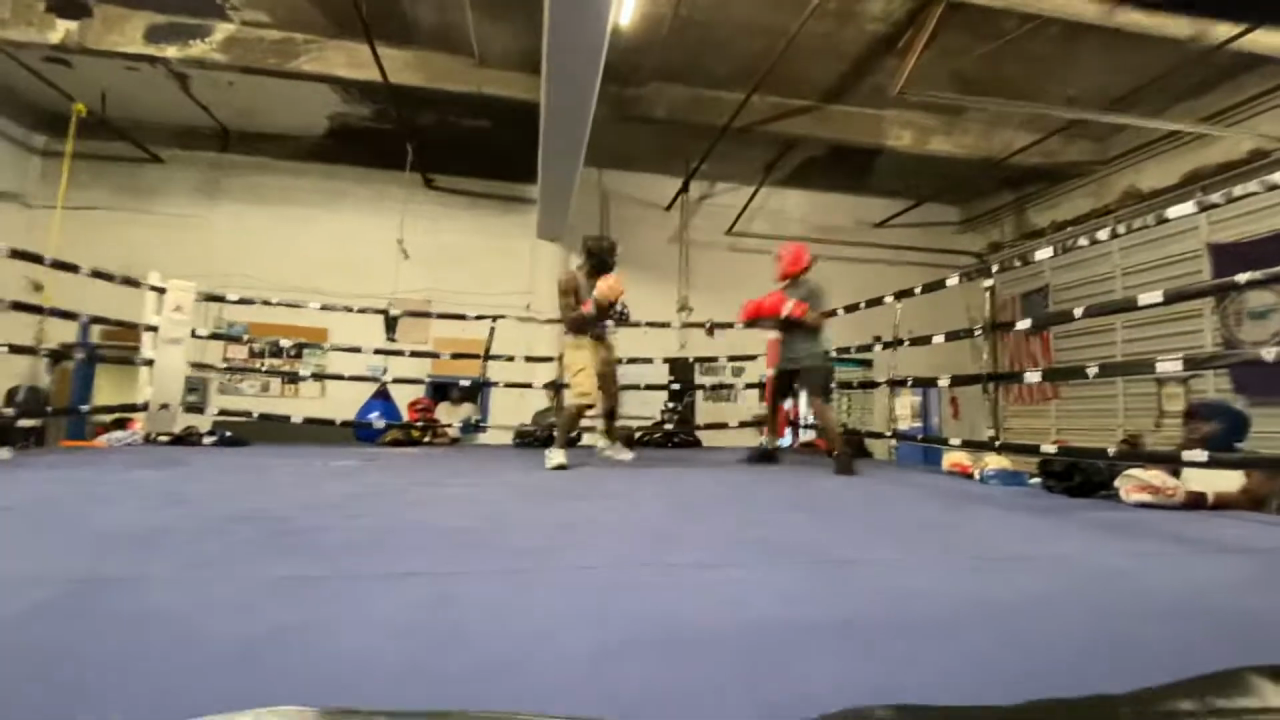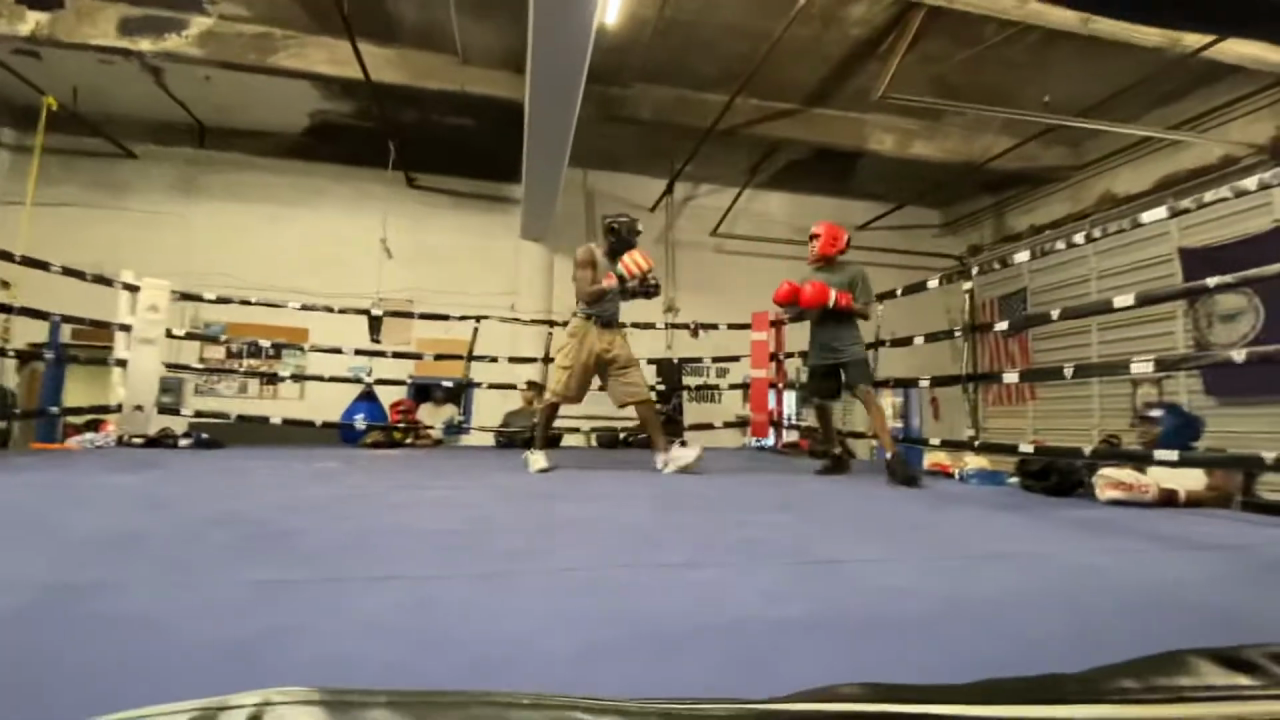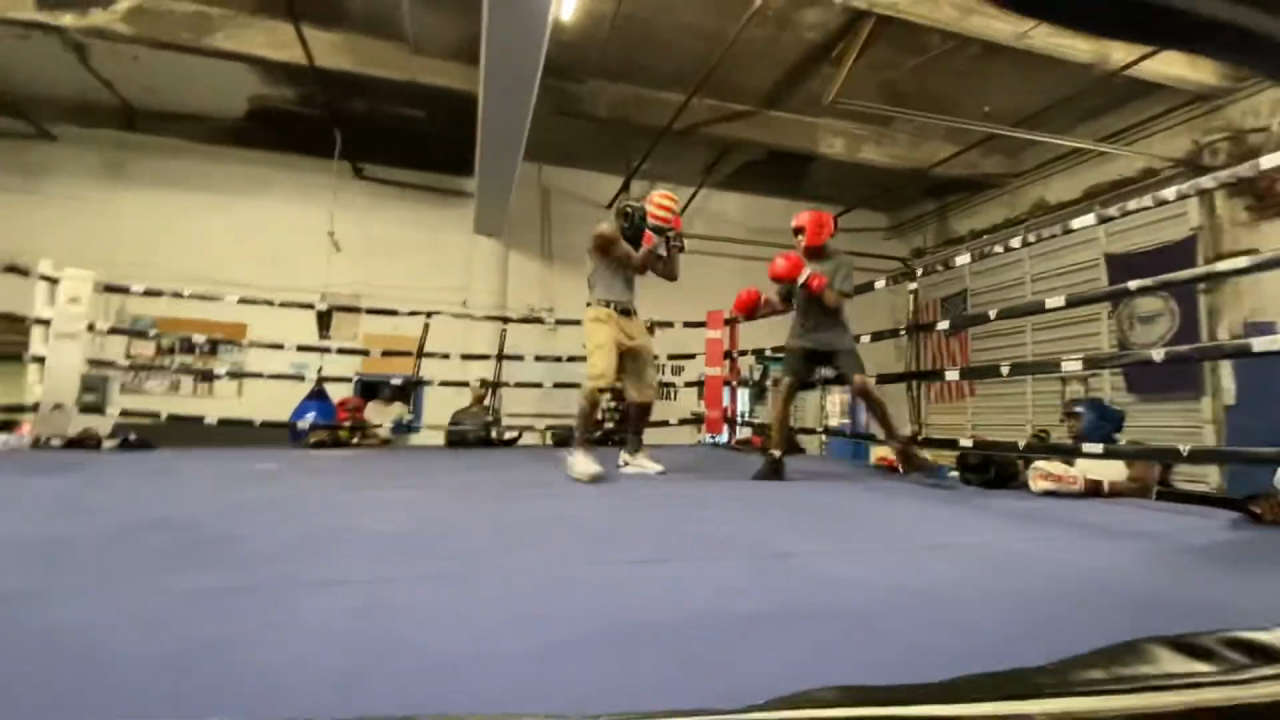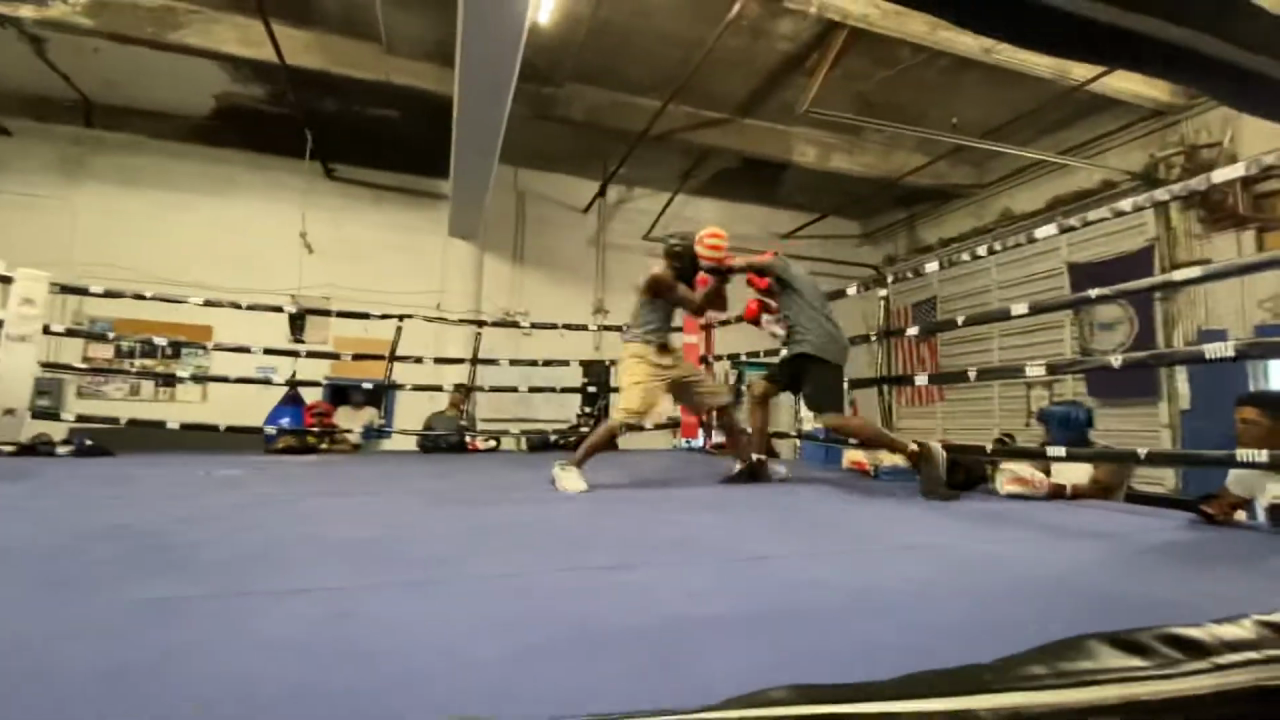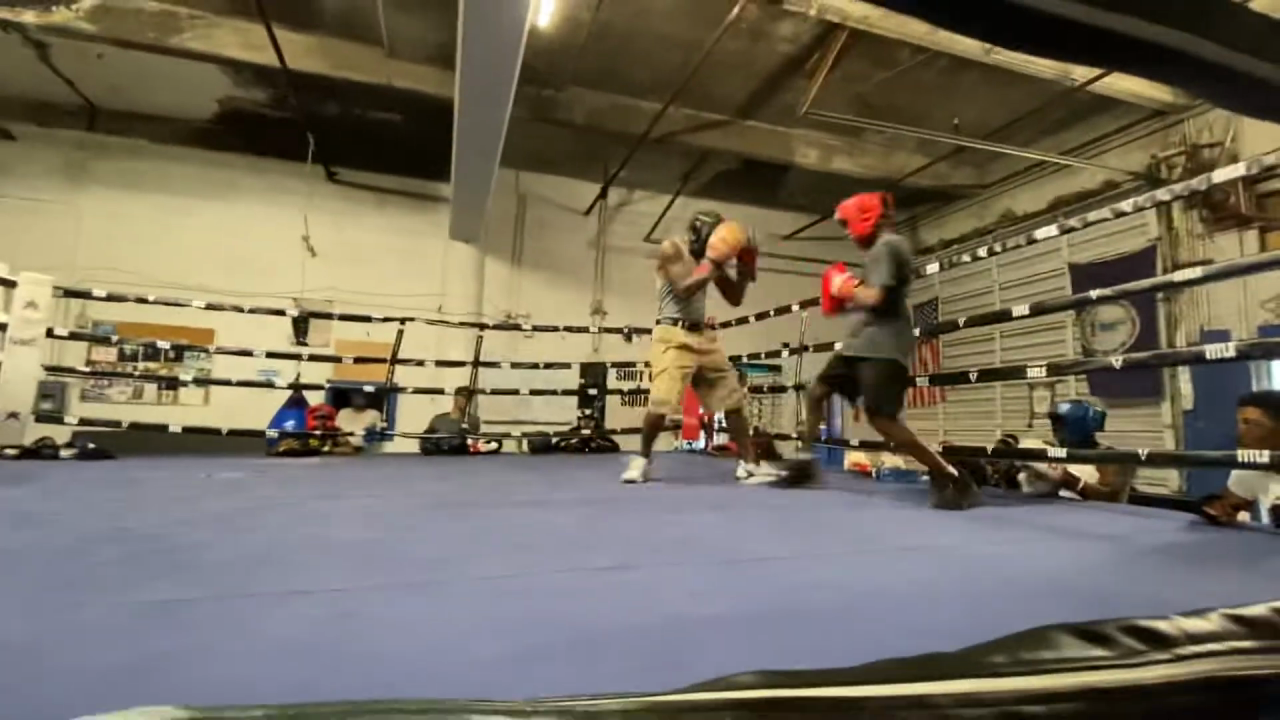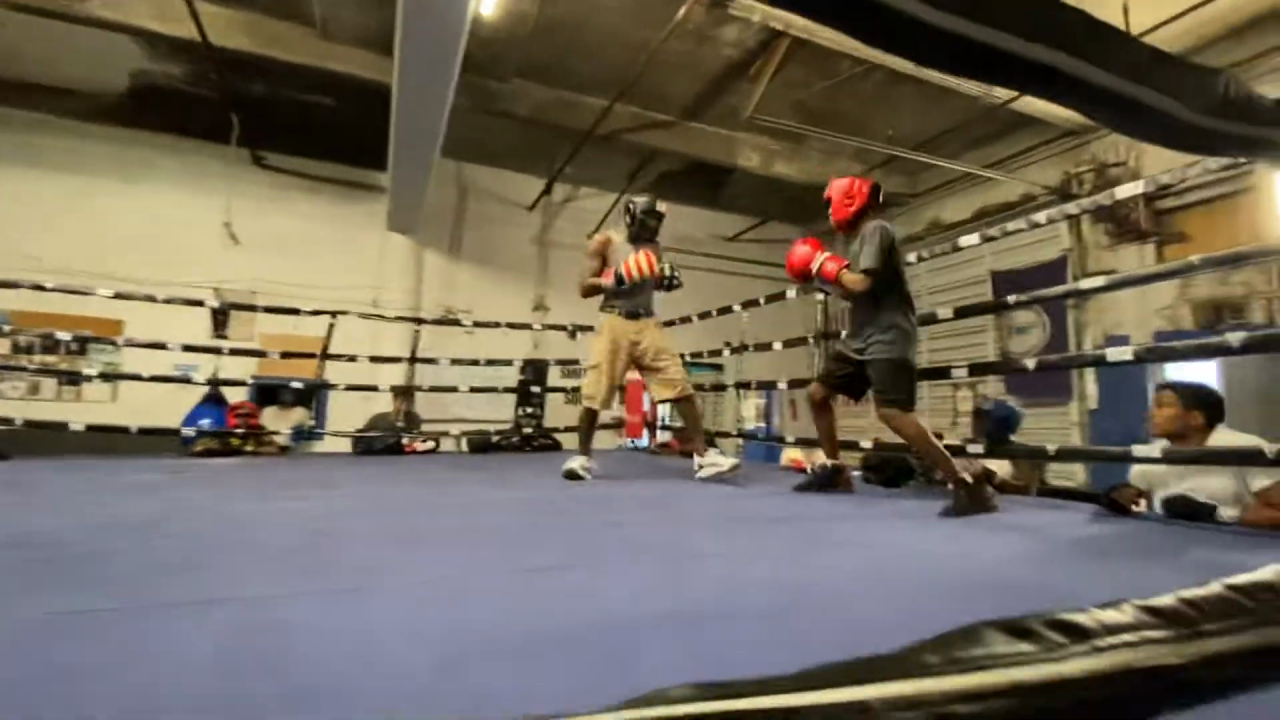
dt=0.4s
person 1, frame 1
left shoulder: (811, 288)
right shoulder: (783, 291)
left elbow: (817, 322)
left wrist: (791, 310)
right wrist: (761, 315)
left hip: (810, 356)
right hip: (788, 357)
left knee: (817, 401)
right knee: (774, 401)
left ankle: (841, 453)
right ankle: (769, 447)
person 1, frame 2
left shoulder: (854, 272)
right shoulder: (811, 276)
left elbow: (866, 312)
right elbow: (798, 315)
left wrist: (835, 300)
right wrist: (789, 303)
left hip: (850, 347)
right hip: (820, 352)
left knee: (866, 394)
right knee: (820, 405)
left ankle: (893, 459)
right ankle: (837, 455)
person 1, frame 3
left shoulder: (839, 263)
right shoulder: (794, 262)
left elbow: (834, 303)
right elbow: (783, 304)
left wrist: (808, 278)
right wrist: (760, 304)
left hip: (835, 338)
right hip: (803, 339)
left knee: (862, 386)
right knee: (785, 388)
left ankle: (900, 446)
right ankle: (774, 460)
person 1, frame 4
left shoulder: (781, 264)
right shoulder: (787, 289)
left elbow: (743, 264)
left wrist: (722, 261)
right wrist: (772, 321)
left hip: (818, 350)
right hip: (805, 352)
left knee: (832, 420)
right knee: (758, 391)
left ankle: (920, 454)
right ankle: (757, 465)
person 1, frame 5
left shoulder: (889, 246)
right shoulder: (880, 251)
left elbow: (874, 298)
left wrist: (844, 286)
right wrist: (846, 302)
left hip: (884, 346)
right hip: (860, 344)
left knee: (881, 418)
right knee: (815, 393)
left ankle: (950, 478)
right ankle: (804, 464)
person 1, frame 6
left shoulder: (876, 230)
right shoulder: (856, 238)
left elbow: (862, 284)
left wrist: (824, 264)
right wrist: (818, 276)
left hip: (888, 339)
right hip: (858, 339)
left knee: (891, 412)
right knee: (817, 395)
right ankle: (833, 470)
person 2, frame 1
left shoulder: (604, 279)
right shoulder: (570, 279)
right elbow: (569, 321)
left wrist: (614, 311)
right wrist: (593, 306)
left hip: (601, 343)
right hip: (579, 343)
left knee: (610, 399)
right knee: (583, 397)
left ankle: (610, 442)
right ankle: (557, 449)
person 2, frame 2
left shoulder: (621, 259)
right shoulder: (587, 254)
right elbow: (587, 295)
left wrist: (644, 288)
right wrist: (617, 280)
left hip: (612, 333)
right hip: (585, 330)
left knee: (639, 392)
right knee: (558, 393)
left ankle: (665, 453)
right ankle: (537, 450)
person 2, frame 3
left shoulder: (642, 242)
right shoulder: (606, 234)
left elbow: (671, 274)
right elbow: (639, 265)
left wrist: (672, 240)
right wrist: (654, 232)
left hip: (631, 319)
right hip: (604, 316)
left knee: (644, 392)
right knee: (599, 382)
left ankle: (632, 453)
right ankle: (579, 451)
person 2, frame 4
left shoulder: (679, 278)
right shoulder: (660, 275)
left elbow: (719, 305)
right elbow: (696, 307)
left wrist: (718, 276)
right wrist: (710, 272)
left hip: (666, 353)
right hip: (642, 354)
left knee: (719, 397)
right knee: (627, 414)
left ankle: (746, 464)
right ankle: (568, 468)
person 2, frame 5
left shoulder: (710, 257)
right shoulder: (671, 248)
left elbow: (734, 299)
right elbow: (684, 289)
left wrist: (745, 267)
right wrist: (712, 261)
left hip: (702, 335)
right hip: (673, 335)
left knee: (733, 398)
right knee: (664, 402)
left ankle: (750, 465)
right ankle: (642, 459)
person 2, frame 6
left shoulder: (653, 248)
right shoulder: (604, 242)
right elbow: (585, 288)
left wrist: (668, 279)
right wrist: (615, 278)
left hip: (647, 325)
right hip: (615, 324)
left knee: (679, 385)
right knee: (594, 394)
left ankle: (703, 456)
right ankle: (583, 458)
